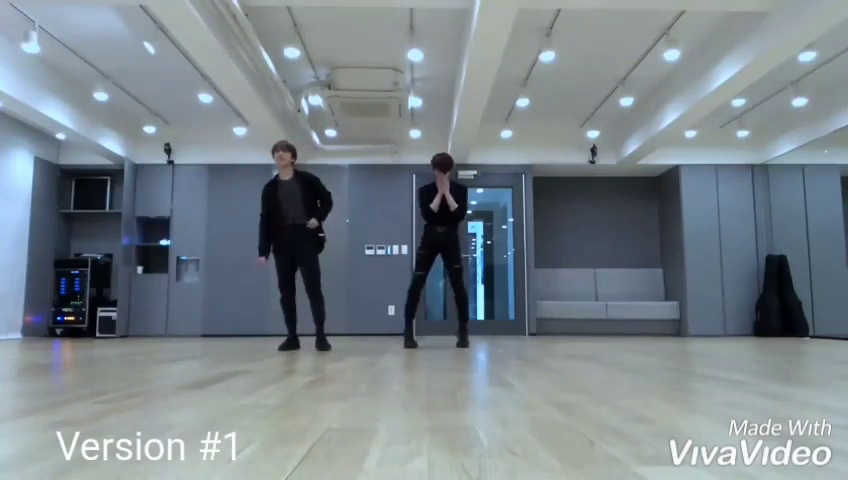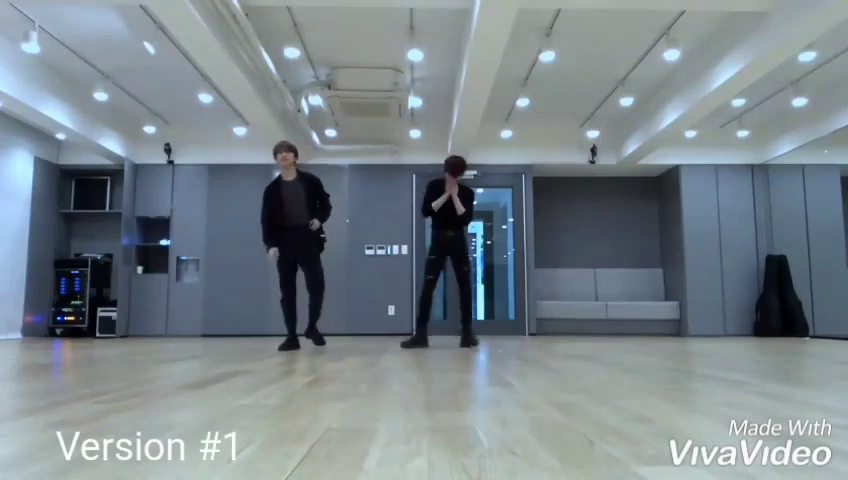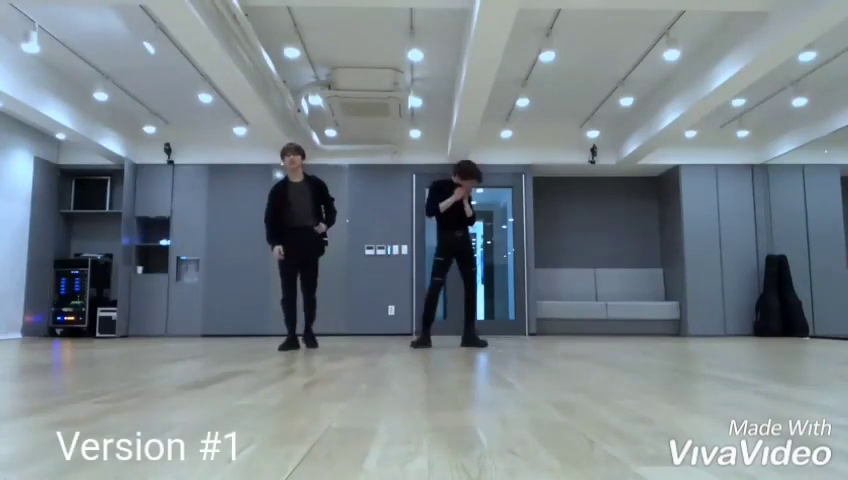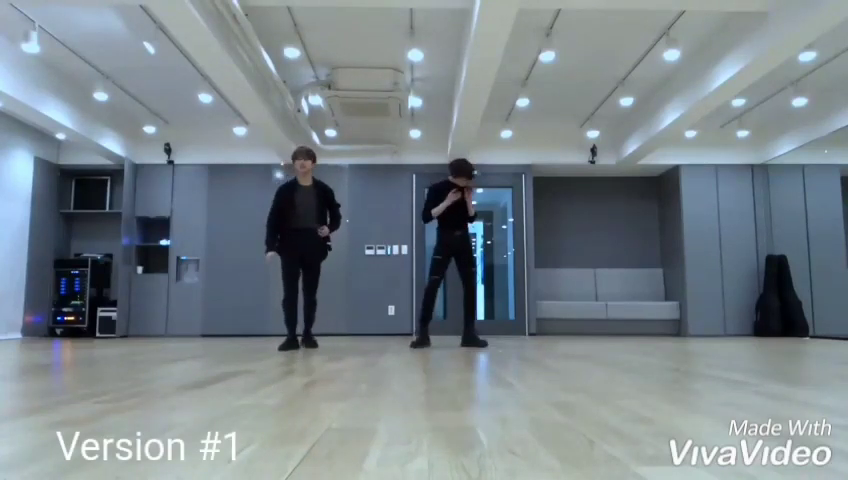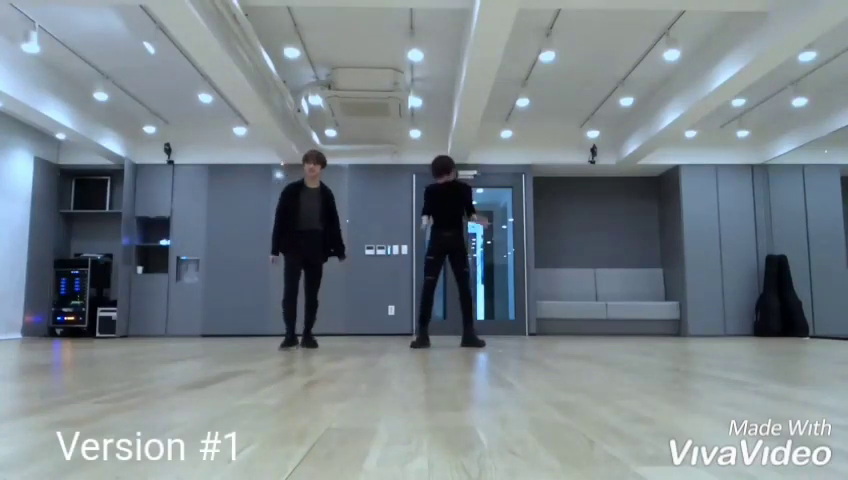
dt=0.2s
person 1, frame 1
left shoulder: (308, 180)
right shoulder: (270, 188)
left elbow: (327, 200)
right elbow: (265, 220)
left wrist: (318, 218)
right wrist: (263, 251)
left hip: (306, 238)
right hip: (282, 242)
left knee: (313, 286)
right knee: (286, 290)
left ankle: (320, 334)
right ankle: (292, 337)
person 1, frame 2
left shoulder: (310, 181)
right shoulder: (272, 189)
left elbow: (325, 203)
right elbow: (267, 220)
left wrist: (320, 219)
right wrist: (270, 244)
left hip: (308, 240)
right hip: (285, 242)
left knee: (316, 285)
right knee: (287, 290)
left ankle: (312, 327)
right ankle: (292, 336)
person 1, frame 3
left shoulder: (316, 184)
right shoulder: (278, 189)
left elbow: (330, 207)
right elbow: (270, 219)
left wrist: (327, 223)
right wrist: (274, 243)
left hip: (311, 242)
right hip: (288, 243)
left knee: (309, 291)
right knee: (288, 291)
left ankle: (308, 331)
right ankle: (291, 336)
person 1, frame 4
left shoulder: (323, 190)
right shoulder: (285, 190)
left elbow: (335, 214)
right elbow: (273, 220)
left wrist: (330, 228)
right wrist: (270, 246)
left hip: (314, 245)
right hip: (290, 245)
left knee: (310, 292)
right knee: (290, 292)
left ankle: (307, 334)
right ankle: (291, 336)
person 1, frame 5
left shoulder: (327, 194)
right shoulder: (291, 191)
left elbow: (333, 225)
right elbow: (280, 220)
left wrist: (340, 252)
right wrist: (275, 249)
left hip: (317, 247)
right hip: (293, 245)
left knee: (312, 293)
right knee: (290, 290)
left ankle: (307, 334)
right ankle: (290, 334)
person 2, frame 1
left shoulder: (459, 190)
right shoulder: (425, 190)
left elbow: (460, 215)
right elbow: (427, 215)
left wrist: (447, 192)
right wrist: (439, 192)
left hip: (450, 238)
right hip: (430, 238)
left knee: (459, 286)
right knee: (416, 284)
left ankle: (463, 331)
right ankle: (408, 332)
person 2, frame 2
left shoulder: (467, 193)
right shoulder: (434, 187)
left elbow: (466, 219)
right elbow: (425, 211)
left wrist: (455, 196)
right wrist: (445, 195)
left hip: (458, 241)
right hip: (439, 240)
left knee: (465, 286)
right knee: (428, 286)
left ankle: (467, 333)
right ankle: (420, 334)
person 2, frame 3
left shoulder: (467, 195)
right shoulder: (438, 187)
left elbow: (471, 221)
right elbow: (430, 211)
left wrist: (464, 200)
right wrist: (454, 197)
left hip: (464, 242)
right hip: (446, 241)
left knee: (471, 287)
right knee: (435, 286)
left ankle: (469, 334)
right ankle: (425, 334)
person 2, frame 4
left shoulder: (465, 191)
right shoulder: (436, 190)
left elbow: (471, 218)
right elbow: (426, 217)
left wrist: (468, 200)
right wrist: (447, 202)
left hip: (464, 241)
right hip: (445, 241)
left knee: (470, 286)
right knee: (432, 285)
left ankle: (469, 333)
right ankle: (423, 333)
person 2, frame 5
left shoulder: (464, 189)
right shoulder: (431, 190)
left elbow: (469, 213)
right elbow: (426, 212)
left wrist: (477, 218)
right wrist: (425, 221)
left hip: (457, 241)
right hip: (437, 241)
left knee: (465, 287)
right knee: (428, 286)
left ankle: (468, 333)
right ankle: (422, 334)
